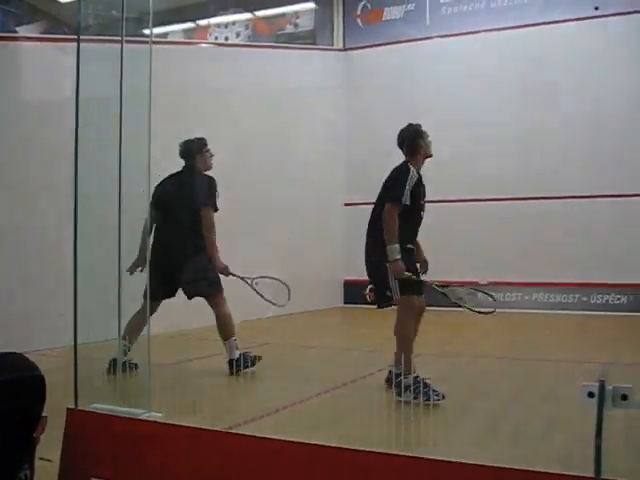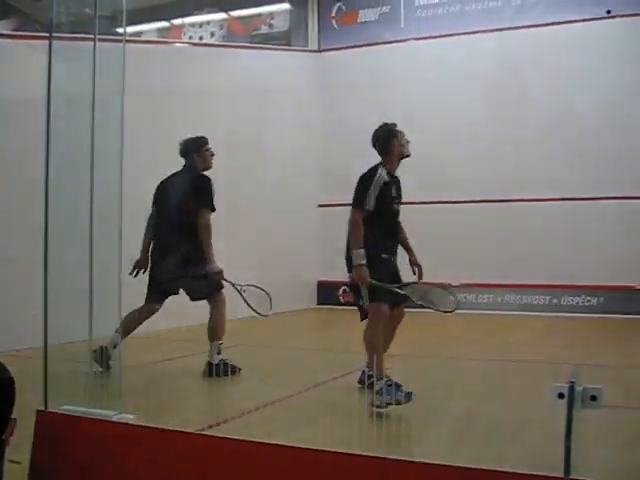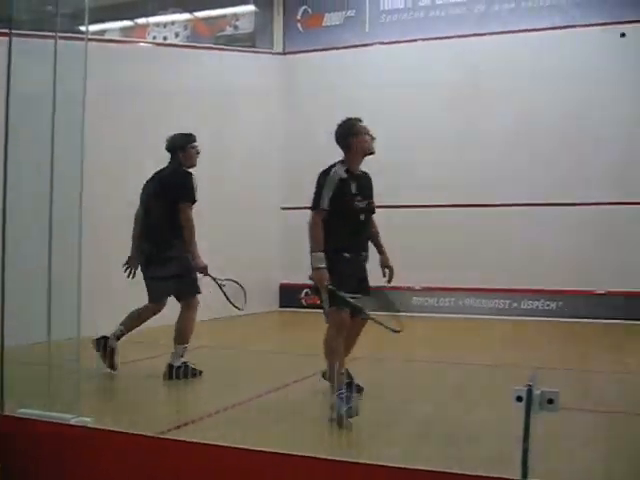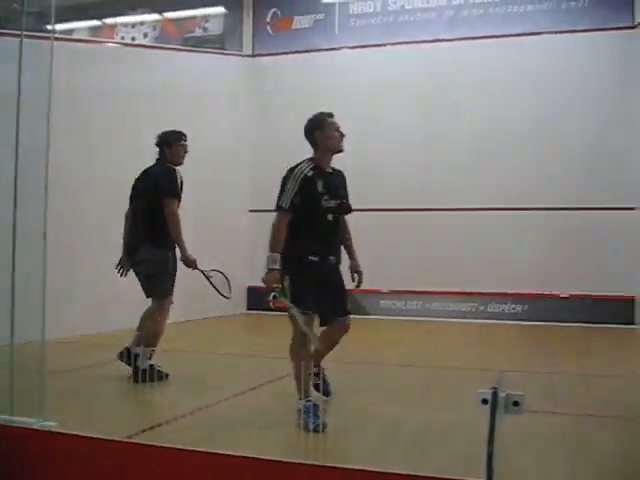
dt=0.1s
person 1, frame 1
left shoulder: (412, 176)
right shoulder: (406, 175)
right elbow: (390, 215)
left wrist: (417, 251)
right wrist: (395, 257)
left hip: (400, 252)
right hip: (386, 255)
left knee: (416, 306)
right knee: (408, 305)
left ankle: (400, 370)
right ankle: (408, 377)
person 1, frame 2
left shoulder: (392, 180)
right shoulder: (375, 178)
right elbow: (356, 219)
left wrist: (411, 254)
right wrist: (358, 264)
left hip: (383, 258)
right hip: (368, 260)
left knee: (395, 314)
right knee: (379, 315)
left ankle: (371, 371)
right ankle: (379, 384)
person 1, frame 3
left shoulder: (364, 178)
right shoulder: (333, 176)
right elbow: (317, 220)
left wrist: (384, 254)
right wrist: (318, 265)
left hip: (354, 260)
right hip: (333, 261)
left knee: (358, 319)
right knee: (338, 319)
left ankle: (335, 370)
right ankle: (340, 392)
person 1, frame 4
left shoulder: (338, 177)
right shoulder: (299, 174)
right elbow: (281, 220)
left wrist: (353, 259)
right wrist: (274, 266)
left hip: (328, 264)
right hip: (300, 264)
left knee: (340, 325)
right knee: (303, 327)
left ankle: (313, 368)
right ankle: (307, 403)
person 2, frame 1
left shoulder: (165, 183)
right shoulder: (206, 182)
left elbow: (150, 221)
right elbow: (207, 221)
left wrist: (142, 254)
right wrist: (215, 258)
left hip: (163, 255)
right hip: (192, 255)
left knee: (149, 308)
right knee: (219, 301)
left ankle: (120, 358)
right ankle: (235, 356)
person 2, frame 2
left shoulder: (166, 183)
right shoulder: (201, 182)
left elbow: (152, 219)
right elbow: (203, 222)
left wrist: (144, 254)
right wrist: (211, 261)
left hip: (162, 254)
right hip: (188, 255)
left knee: (150, 307)
right knee: (217, 301)
left ankle: (107, 349)
right ankle: (215, 361)
person 2, frame 3
left shoulder: (154, 179)
right shoulder: (183, 177)
left elbow: (140, 216)
right elbow: (185, 218)
left wrist: (134, 253)
right wrist: (195, 257)
left hip: (148, 251)
right hip: (166, 253)
left knee: (155, 305)
right knee: (190, 303)
left ankle: (111, 340)
right ankle: (176, 363)
person 2, frame 4
left shoulder: (145, 175)
right shoulder: (170, 175)
left elbow: (130, 214)
right elbow: (171, 212)
left wrist: (127, 251)
right wrist: (183, 251)
left hip: (139, 249)
right hip: (157, 249)
left knee: (158, 303)
right knee: (162, 304)
left ankle: (133, 350)
right ankle: (144, 365)
